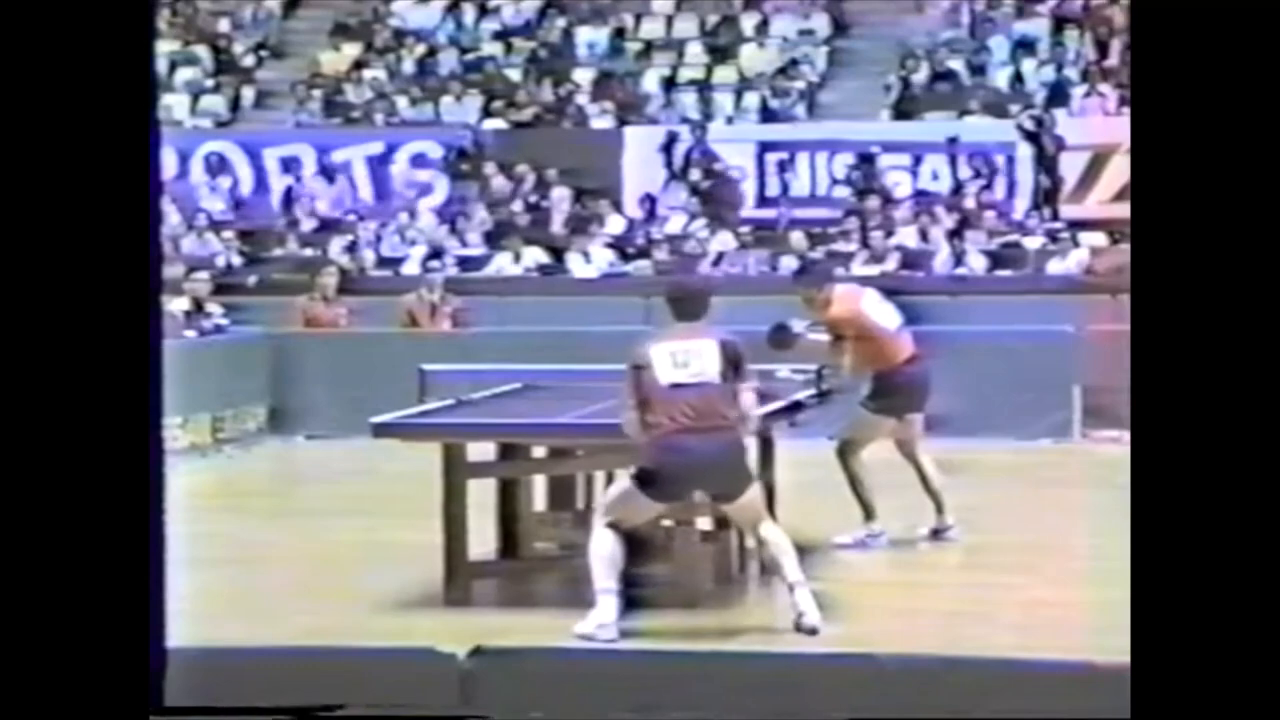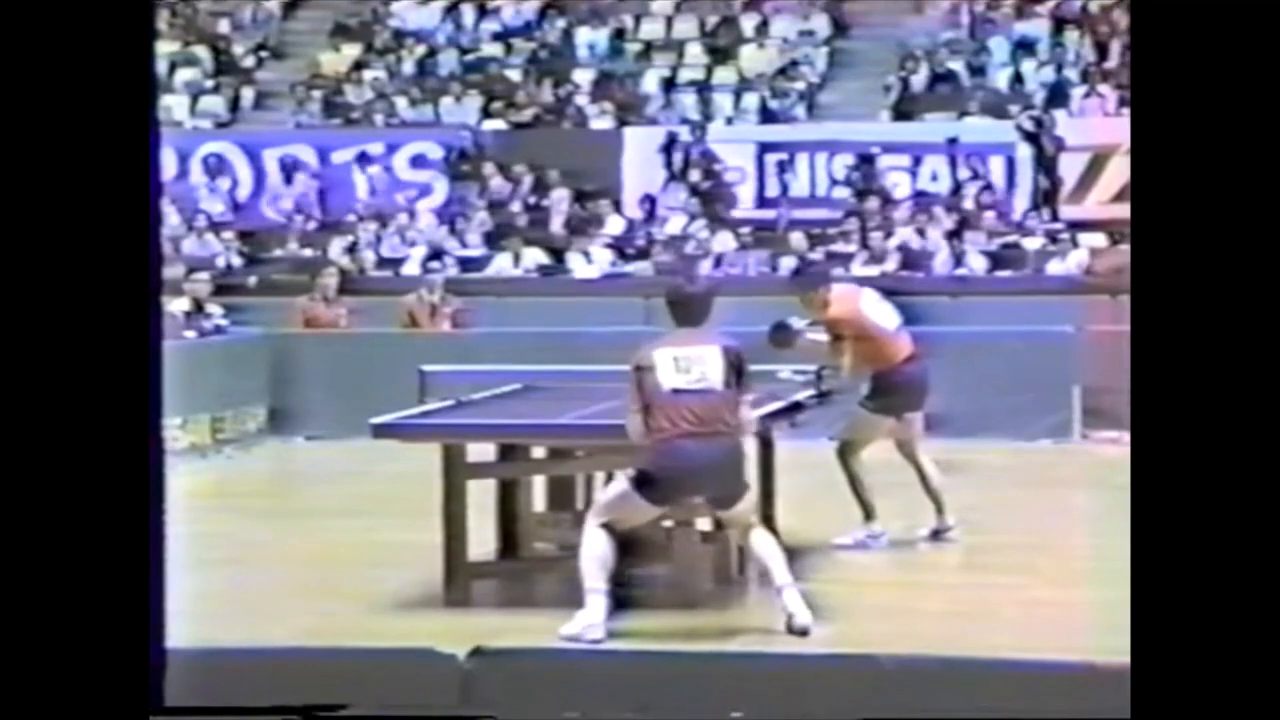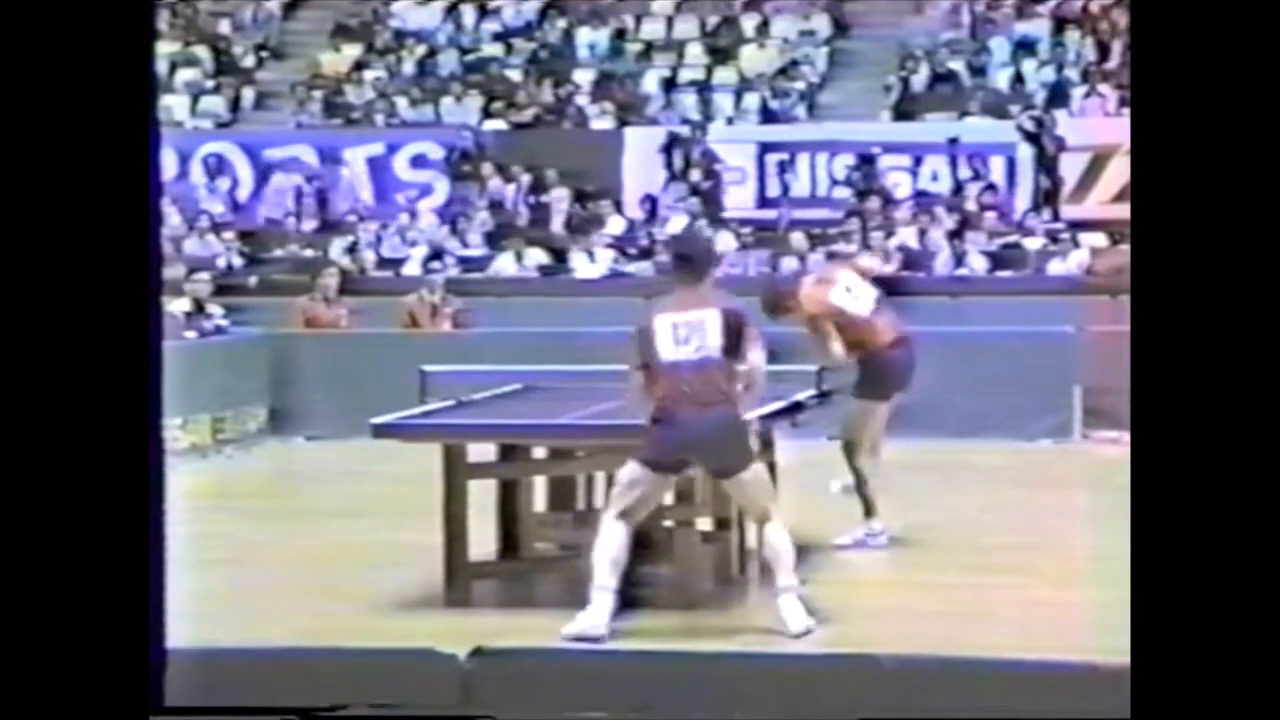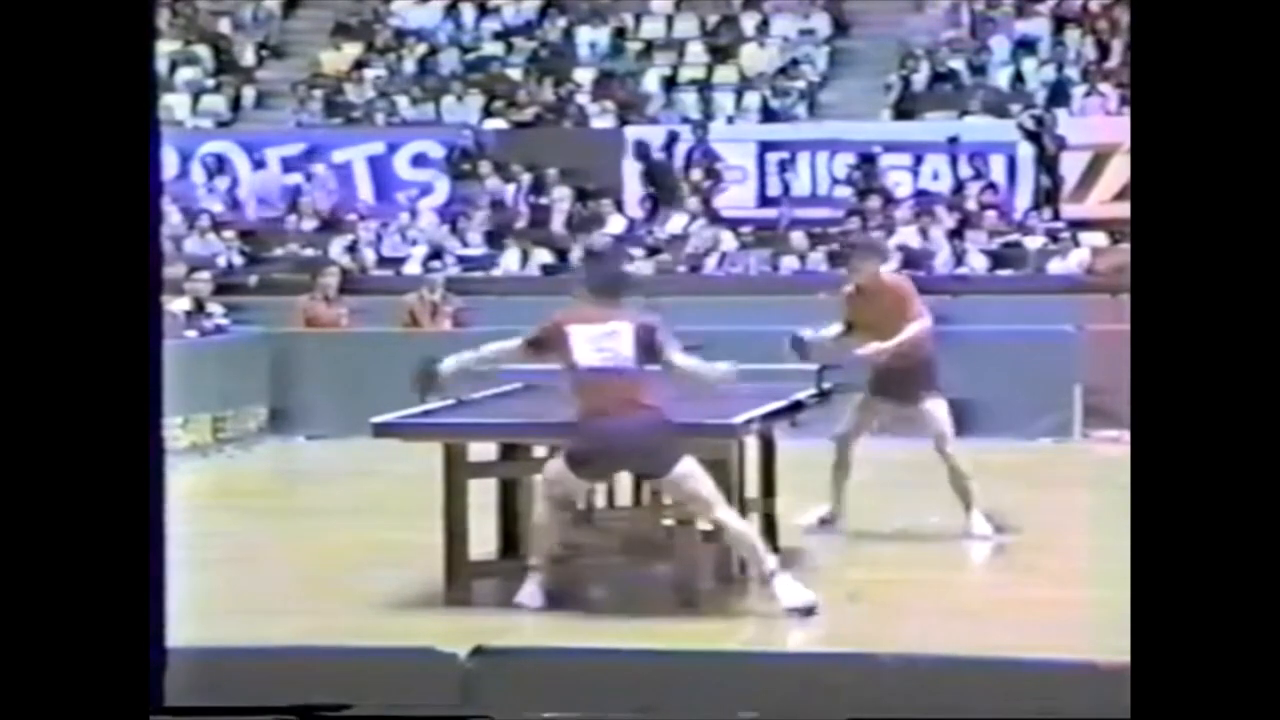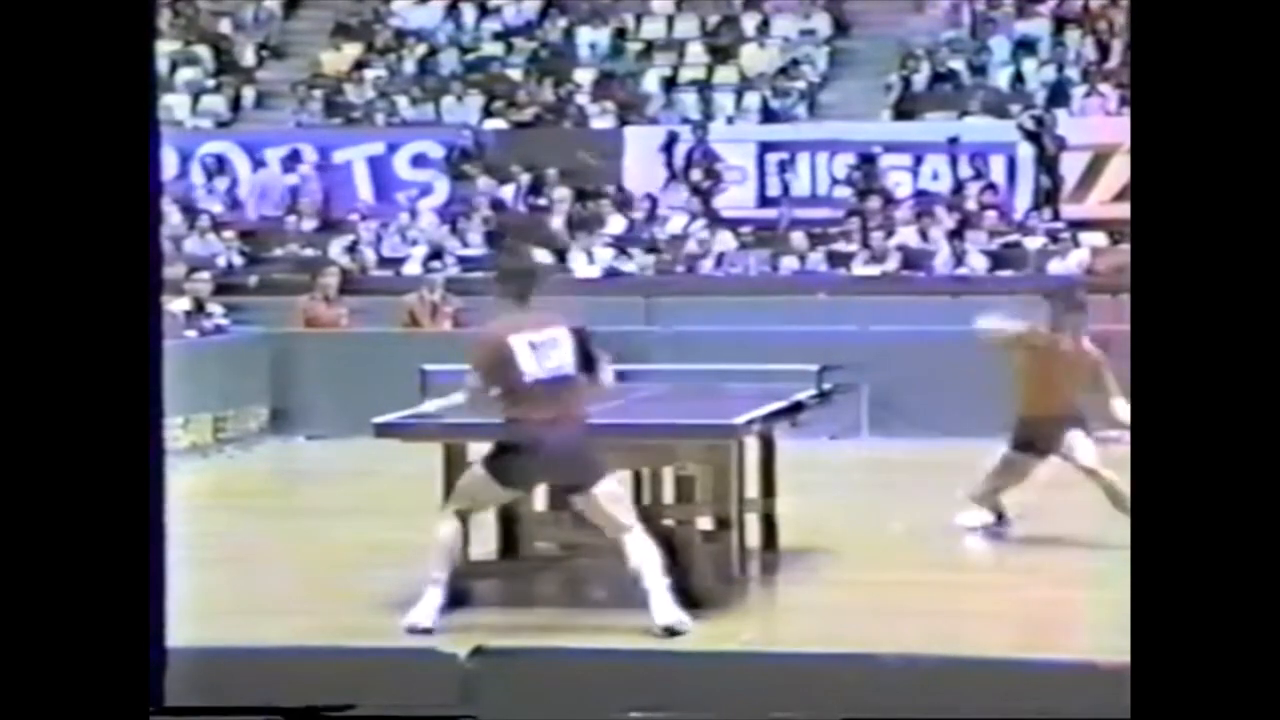
dt=0.7s
person 1, frame 1
left shoulder: (647, 351)
right shoulder: (727, 345)
left elbow: (632, 425)
right elbow: (749, 411)
left hip: (670, 457)
right hip: (725, 453)
left knee: (605, 521)
right knee: (761, 522)
left ankle: (605, 614)
right ankle: (804, 604)
person 1, frame 2
left shoulder: (647, 356)
right shoulder: (729, 350)
left elbow: (637, 431)
right elbow: (746, 422)
left hip: (668, 462)
right hip: (724, 459)
left knee: (598, 521)
right knee: (750, 526)
left ankle: (593, 615)
right ankle: (793, 603)
person 1, frame 3
left shoulder: (652, 315)
right shoulder: (730, 310)
left elbow: (641, 388)
right elbow: (757, 368)
right wrist: (743, 399)
left hip: (669, 429)
right hip: (723, 427)
left knee: (617, 518)
right knee: (768, 516)
left ankle: (599, 611)
right ankle: (791, 606)
person 1, frame 4
left shoulder: (563, 325)
right shoulder: (640, 324)
left elbow: (513, 350)
right elbow: (681, 363)
left wrist: (463, 359)
right wrist: (719, 371)
left hip: (596, 435)
right hip: (648, 429)
left knee: (549, 493)
right knee: (717, 508)
left ankle: (533, 586)
right ankle: (781, 584)
person 1, frame 5
left shoulder: (491, 335)
right shoulder: (569, 327)
left elbow: (477, 397)
right elbow: (605, 381)
left wrist: (447, 403)
left hip: (521, 445)
right hip: (574, 445)
left knee: (456, 510)
right knee: (629, 528)
left ankle: (430, 604)
right ankle: (663, 605)
person 2, frame 1
left shoulder: (839, 313)
right shoulder: (856, 291)
left elbow: (845, 365)
left hip: (895, 382)
right hip: (915, 372)
left knee: (847, 450)
right knee: (912, 449)
left ankle: (873, 529)
right ankle: (944, 522)
person 2, frame 2
left shoulder: (836, 314)
right shoulder: (852, 291)
left elbow: (843, 365)
left hip: (893, 381)
right hip: (914, 371)
left knee: (847, 451)
right knee: (912, 450)
left ankle: (873, 529)
right ankle: (944, 522)
person 2, frame 3
left shoulder: (810, 307)
right shoulder: (833, 273)
left elbow: (837, 355)
right elbow: (873, 270)
left hip: (881, 362)
right hip: (903, 349)
left knee: (852, 447)
right knee: (868, 431)
left ankle: (873, 528)
right ankle: (862, 482)
person 2, frame 4
left shoulder: (898, 285)
right shoulder: (851, 295)
left elbow: (924, 323)
right elbow: (850, 326)
left wrist: (887, 346)
right wrist: (818, 335)
left hip: (917, 371)
right hip: (884, 375)
left knee: (945, 447)
right knee: (842, 438)
left ankle: (974, 513)
right ankle: (834, 510)
person 2, frame 5
left shoulder: (1089, 355)
right shoulder: (1031, 339)
left elbow: (1114, 397)
right elbow: (984, 326)
left wrist: (1120, 408)
left hip: (1066, 426)
right hip: (1028, 431)
left knee: (1090, 466)
right knee: (981, 496)
right ankle: (998, 516)
